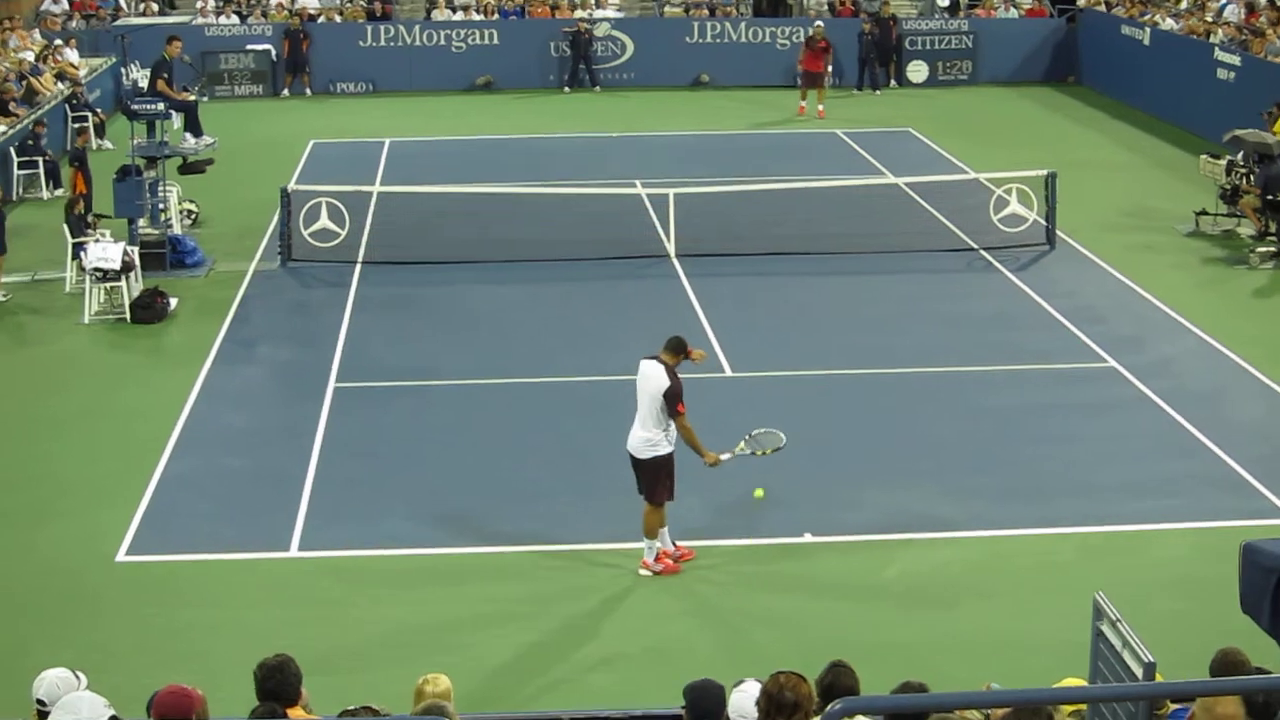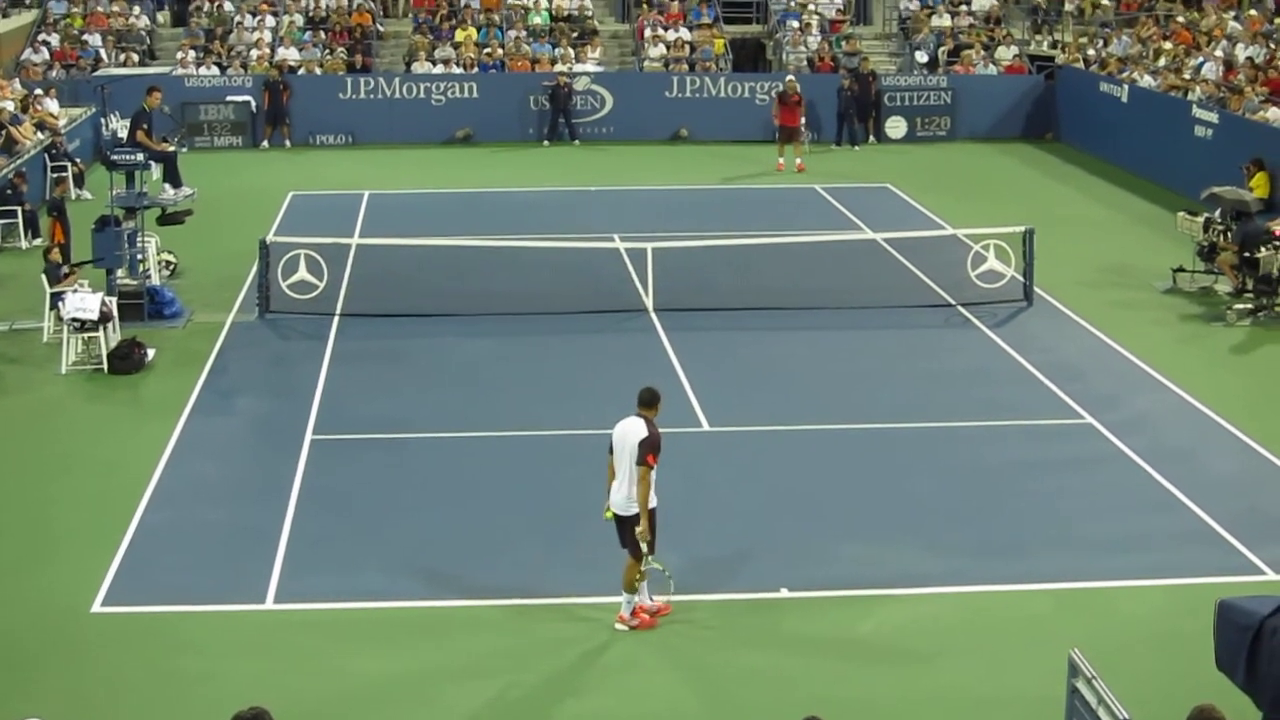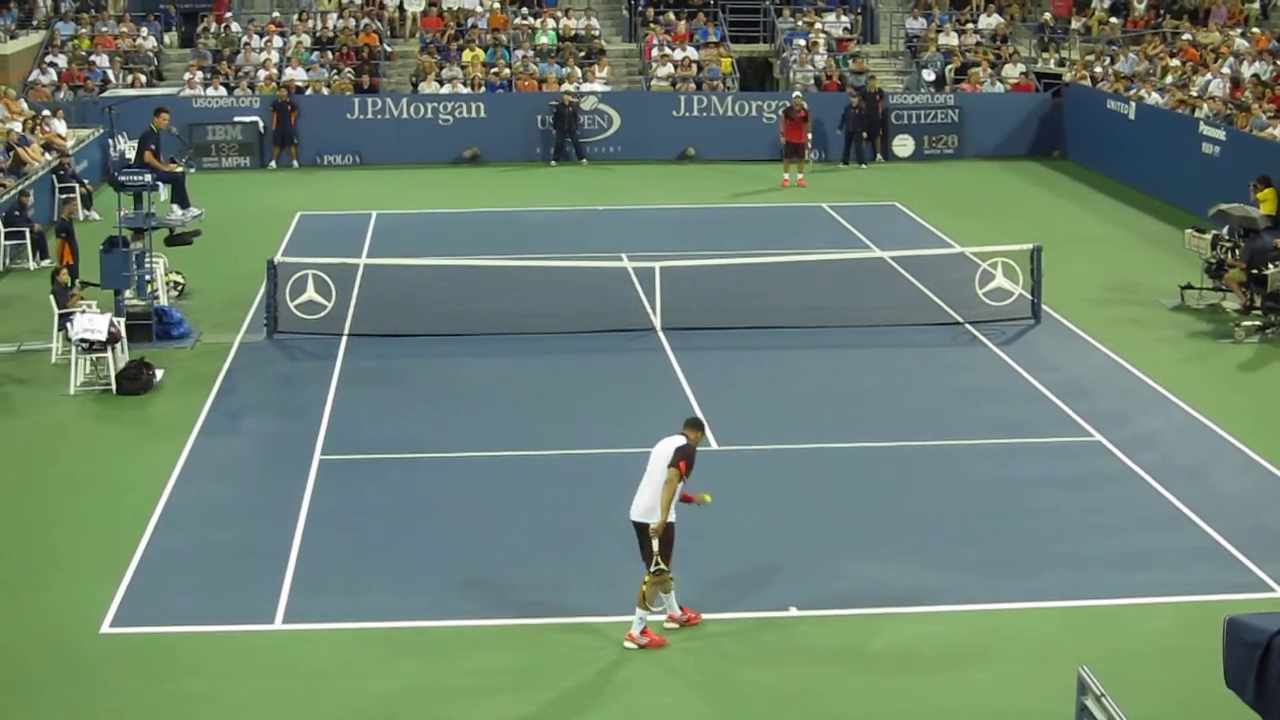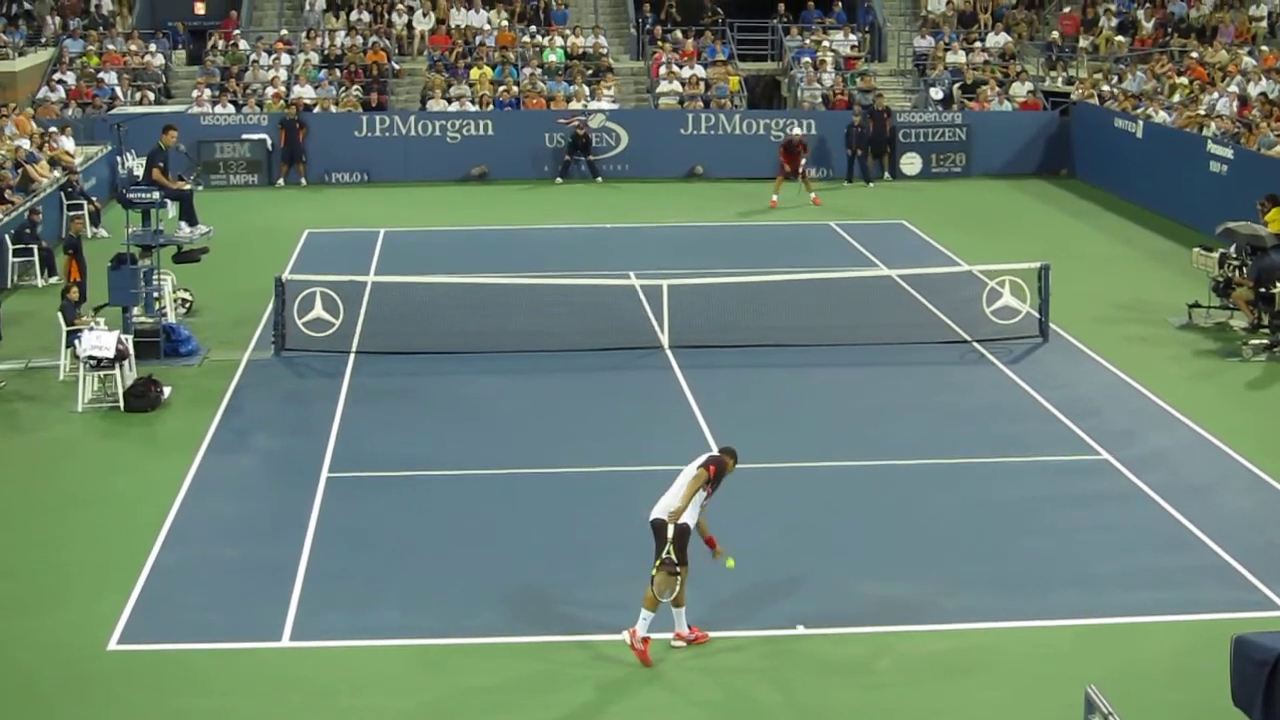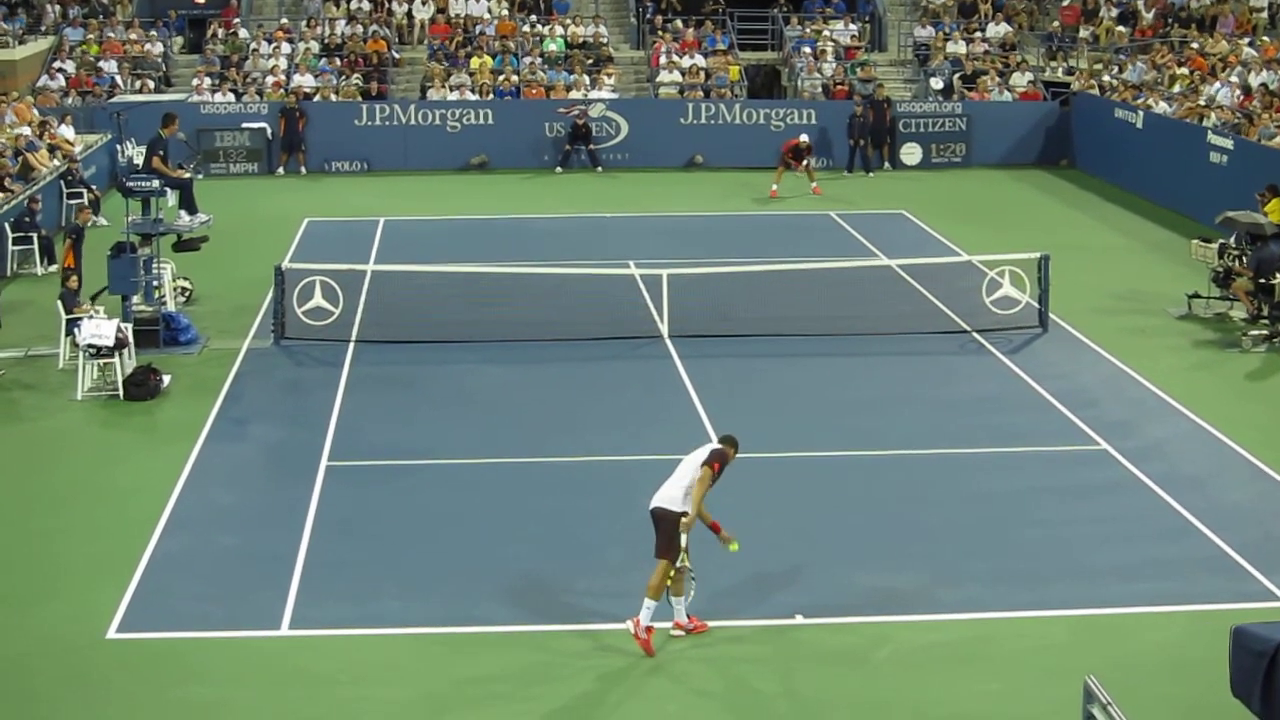
dt=1s
person 1, frame 1
left shoulder: (645, 364)
right shoulder: (671, 383)
left elbow: (664, 359)
right elbow: (682, 426)
left wrist: (689, 353)
right wrist: (705, 454)
left hip: (637, 444)
right hip: (656, 450)
left knee: (658, 500)
right knee: (654, 503)
left ankle: (667, 548)
right ankle: (649, 561)
person 1, frame 2
left shoulder: (621, 425)
right shoulder: (650, 435)
left elbow: (611, 465)
right elbow: (643, 477)
left wrist: (610, 498)
right wrist: (644, 519)
left hip: (619, 502)
right hip: (637, 505)
left knee: (638, 556)
right knee: (636, 558)
left ankle: (644, 603)
right ankle: (626, 615)
person 1, frame 3
left shoulder: (666, 443)
right shoulder: (686, 448)
right elbow: (671, 480)
left wrist: (690, 498)
right wrist: (662, 518)
left hip: (640, 511)
right hip: (653, 517)
left knee: (663, 565)
right knee: (655, 574)
left ankle: (675, 613)
right ankle: (636, 633)
person 1, frame 4
left shoulder: (705, 463)
right shoulder: (717, 461)
left elbow: (696, 516)
right elbow: (698, 478)
left wrist: (712, 545)
right wrist: (682, 506)
left hip: (666, 517)
right hip: (673, 519)
left knee: (679, 573)
left ankle: (682, 632)
right ankle: (638, 634)
person 1, frame 5
left shoulder: (704, 452)
right shoulder: (719, 452)
left elbow: (696, 498)
right elbow: (702, 481)
left wrist: (718, 530)
right wrist: (692, 516)
left hip: (662, 505)
right hip: (673, 508)
left knee: (679, 563)
right knee: (666, 565)
left ankle: (681, 620)
right ankle: (641, 623)
